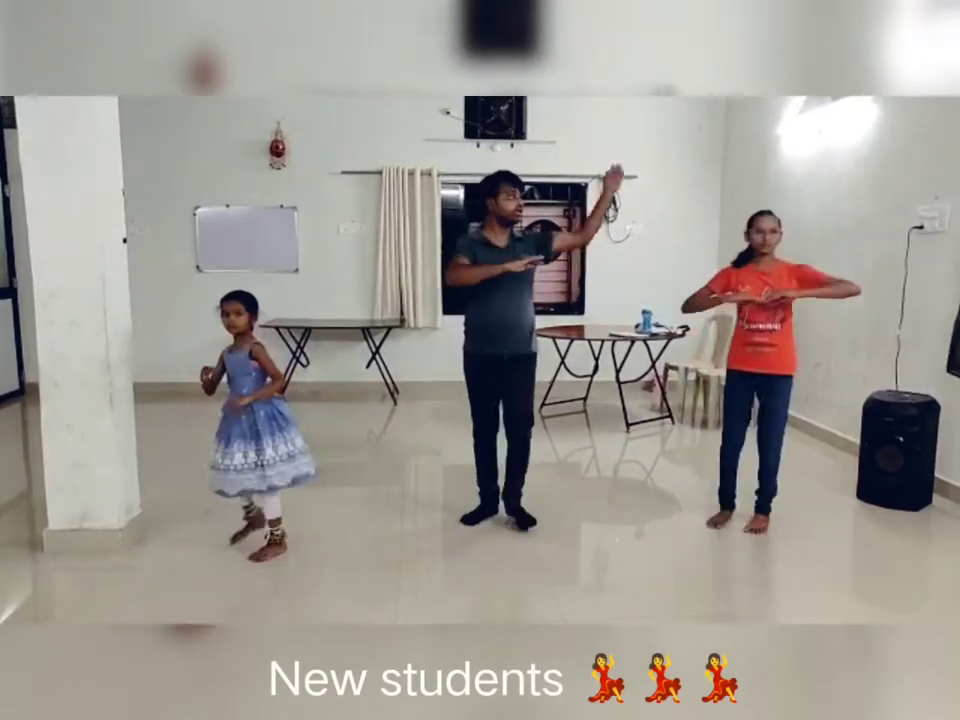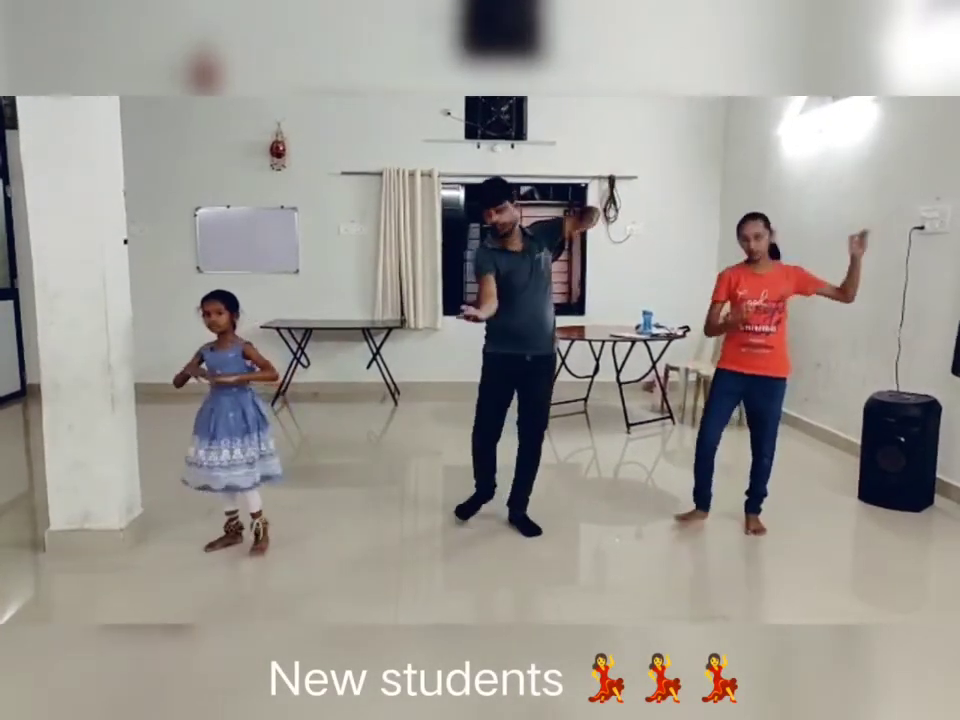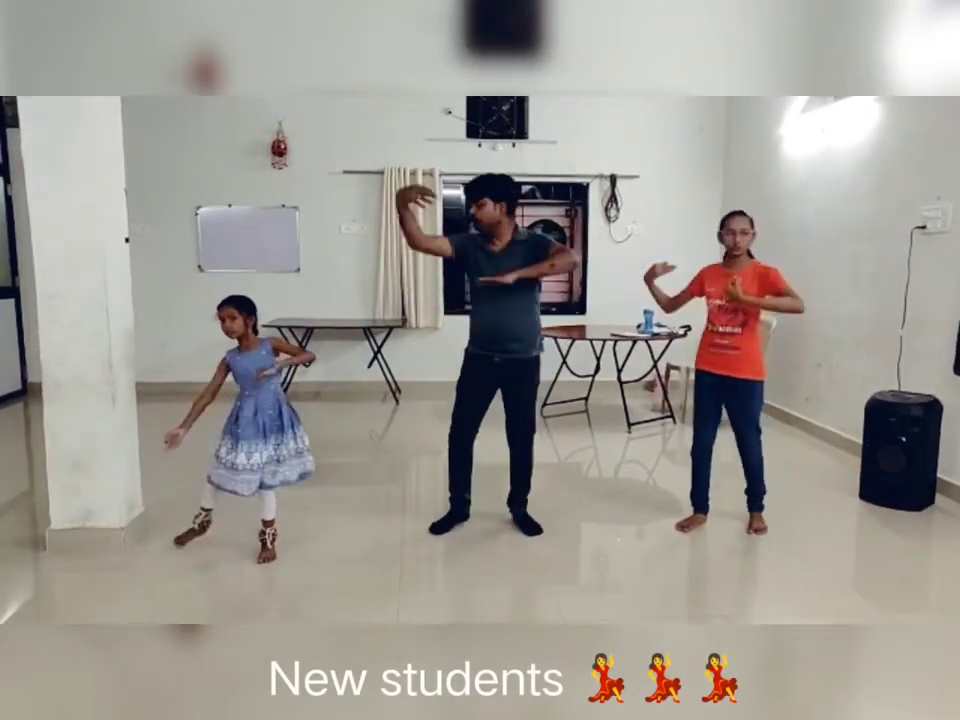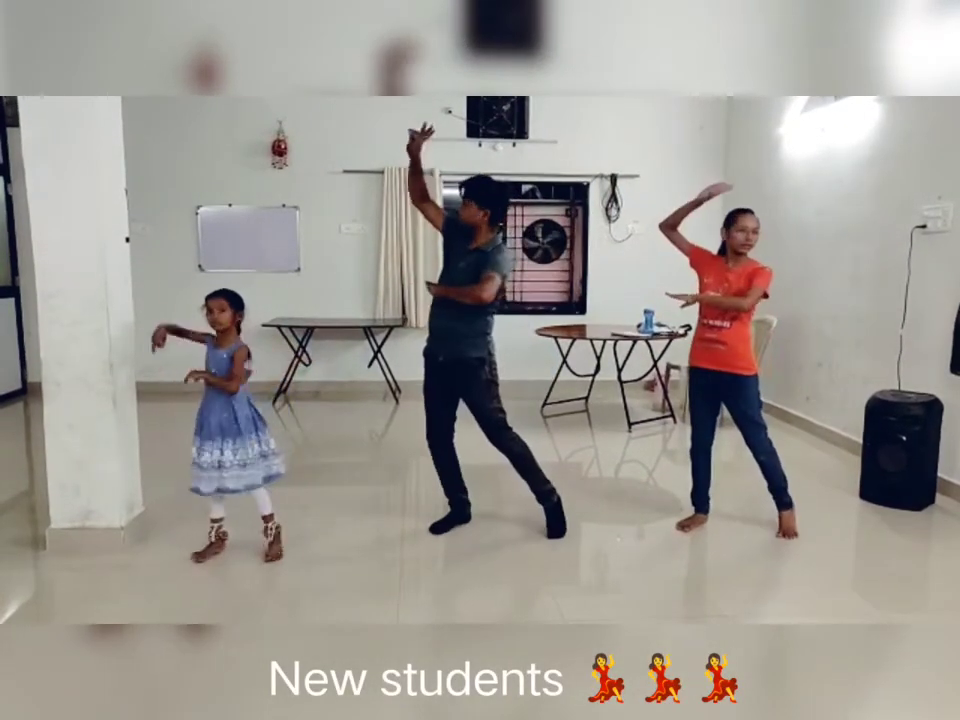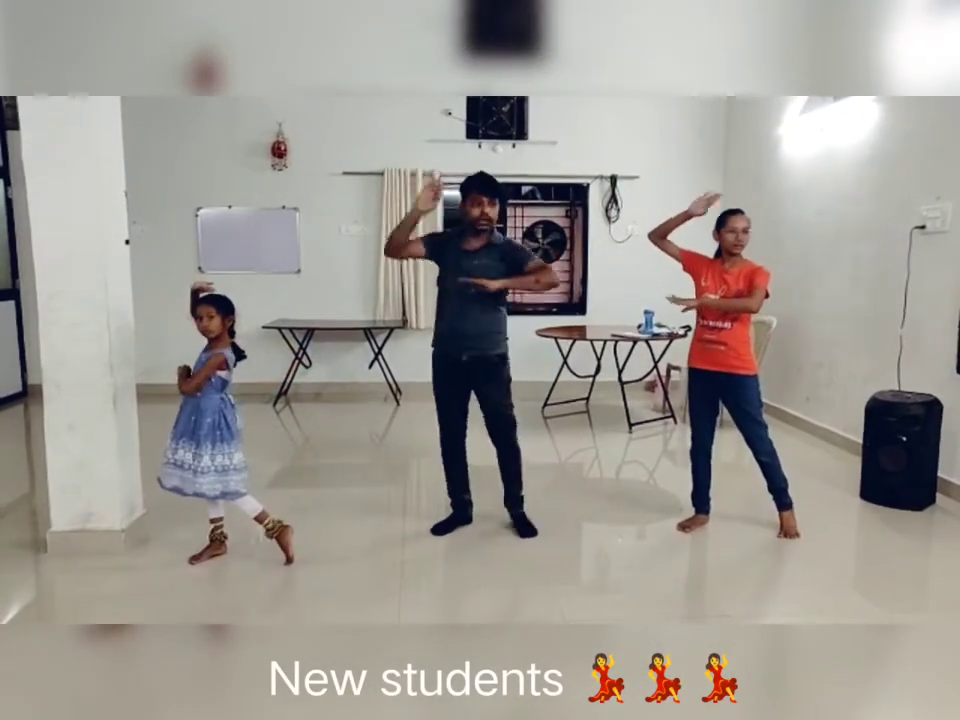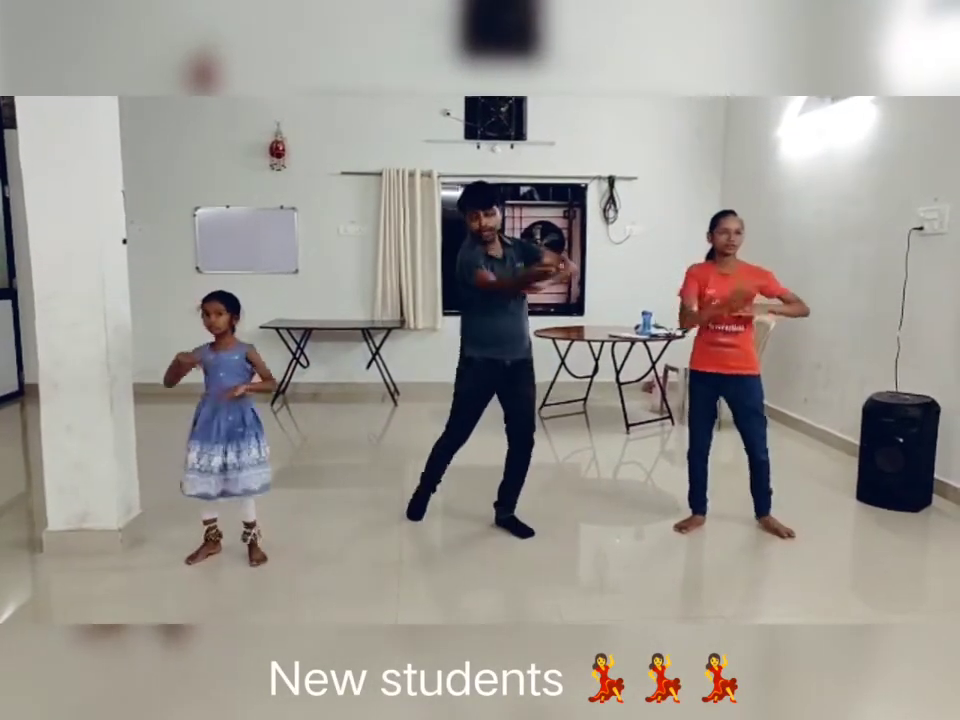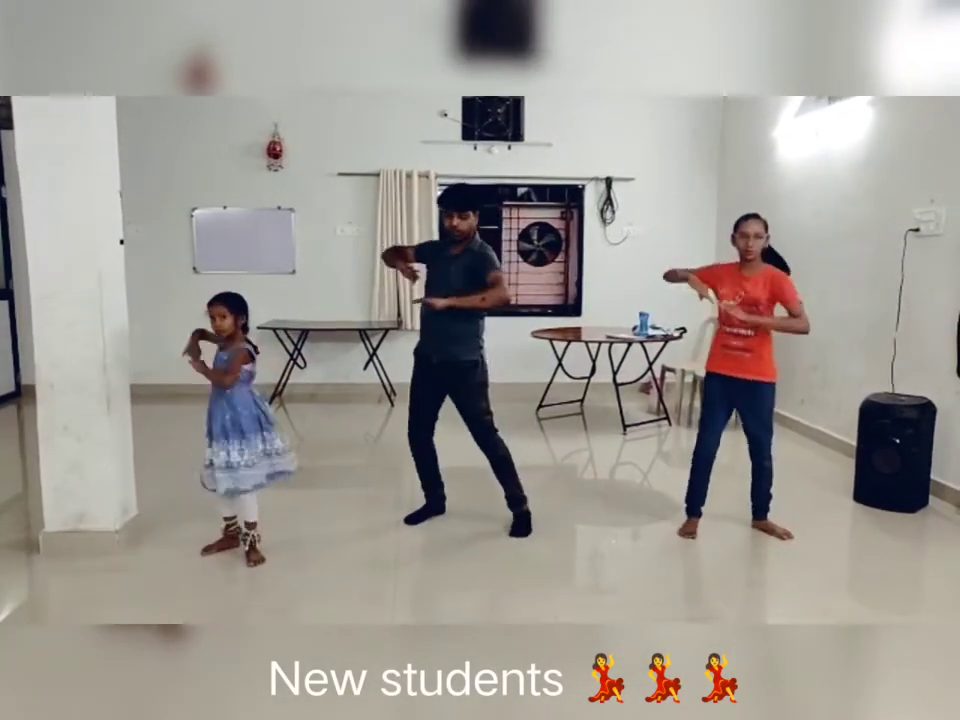
dt=0.4s
person 1, frame 1
left shoulder: (531, 241)
right shoulder: (468, 244)
left elbow: (581, 237)
right elbow: (454, 277)
left wrist: (606, 195)
right wrist: (507, 266)
left hip: (520, 355)
right hip: (480, 355)
left knee: (519, 430)
right knee: (484, 430)
left ankle: (514, 501)
right ankle: (488, 500)
person 1, frame 2
left shoulder: (544, 235)
right shoulder: (486, 254)
left elbow: (588, 217)
right elbow: (490, 298)
left wrist: (582, 219)
right wrist: (478, 314)
left hip: (542, 356)
right hip: (501, 356)
left knee: (532, 435)
right knee: (485, 430)
left ankle: (518, 508)
right ankle: (483, 489)
person 1, frame 3
left shoulder: (533, 244)
right shoulder: (469, 246)
left elbow: (570, 258)
right elbow: (419, 241)
left wrist: (516, 275)
right wrist: (403, 205)
left hip: (521, 359)
right hip: (480, 357)
left knee: (522, 436)
right knee: (460, 435)
left ankle: (519, 507)
right ankle: (458, 507)
person 1, frame 4
left shoulder: (494, 254)
right shoulder: (456, 235)
left elbow: (485, 294)
right elbow: (419, 198)
left wrist: (442, 289)
right wrist: (414, 155)
left hip: (473, 360)
right hip: (437, 358)
left knee: (499, 434)
right knee: (438, 437)
left ankle: (550, 500)
right ankle: (459, 507)
person 1, frame 5
left shoulder: (505, 250)
right shoulder: (444, 244)
left elbow: (551, 277)
right elbow: (392, 249)
left wrist: (504, 282)
right wrist: (418, 210)
left hip: (490, 358)
right hip: (447, 357)
left knee: (504, 433)
right knee: (450, 436)
left ankle: (516, 507)
right ankle: (461, 509)
person 1, frame 6
left shoulder: (517, 248)
right shoulder: (468, 254)
left elbow: (567, 265)
right elbow: (494, 287)
left wrist: (538, 277)
right wrist: (535, 274)
left hip: (518, 361)
right hip: (477, 361)
left knee: (522, 439)
right knee: (456, 434)
left ankle: (505, 511)
right ankle: (425, 487)
person 1, frame 7
left shoulder: (482, 256)
right shoulder: (434, 250)
left elbow: (499, 295)
right elbow: (390, 254)
left wrist: (448, 301)
right wrist: (401, 259)
left hip: (465, 361)
right hip: (428, 358)
left knee: (485, 434)
right knee: (418, 434)
left ankle: (519, 505)
right ankle: (434, 500)
person 2, frame 1
left shoulder: (796, 273)
right shoulder: (732, 274)
left elbow: (852, 289)
right elbow: (688, 307)
left wrist: (799, 293)
right wrist: (730, 297)
left hip: (778, 372)
right hip: (740, 369)
left knee: (770, 442)
right knee: (732, 439)
left ankle: (762, 509)
right ankle: (726, 503)
person 2, frame 2
left shoulder: (792, 275)
right shoulder: (729, 276)
left elbow: (846, 295)
right elbow: (710, 326)
left wrist: (855, 258)
right wrist: (733, 321)
left hip: (771, 375)
right hip: (731, 372)
left knee: (763, 447)
right knee: (707, 437)
left ankle: (753, 510)
right ankle: (701, 504)
person 2, frame 3
left shoulder: (766, 274)
right shoulder: (707, 275)
left elbow: (798, 305)
right elbow: (669, 306)
left wrist: (746, 298)
right wrist: (651, 282)
left hip: (746, 375)
right hip: (708, 372)
left knee: (749, 443)
right knee: (702, 443)
left ankle: (756, 509)
right ankle: (700, 509)
person 2, frame 4
left shoulder: (759, 272)
right shoulder: (706, 262)
left elbow: (746, 303)
right elbow: (667, 227)
left wrist: (699, 297)
right wrist: (701, 200)
left hip: (739, 372)
right hip: (702, 368)
left knee: (758, 442)
right knee: (700, 442)
left ankle: (785, 507)
right ankle: (701, 509)
person 2, frame 5
left shoulder: (755, 272)
right shoulder: (701, 265)
left elbow: (754, 305)
right elbow: (656, 238)
left wrist: (702, 301)
right wrist: (689, 214)
left hip: (739, 372)
right hip: (701, 369)
left knee: (759, 442)
right knee: (700, 442)
left ankle: (785, 507)
right ankle: (701, 509)
person 2, frame 6
left shoulder: (757, 274)
right shoulder: (696, 274)
left elbow: (802, 308)
right elbow: (686, 323)
right wrist: (726, 299)
left hip: (744, 373)
right hip: (704, 372)
left knee: (757, 445)
right knee: (699, 444)
left ankle: (764, 513)
right ankle: (697, 511)
person 2, frame 7
left shoulder: (776, 278)
right shoulder: (720, 272)
left elbow: (803, 325)
right elbow: (669, 276)
left wrist: (749, 317)
right wrist: (693, 279)
left hip: (757, 379)
right hip: (719, 374)
left knee: (761, 449)
right knee: (705, 447)
left ankle: (761, 515)
right ankle: (693, 513)
person 3, frame 1
left shoulder: (255, 349)
right shoulder: (226, 354)
left elbow: (280, 382)
right elbow: (209, 390)
left wrist: (249, 397)
right wrist: (206, 377)
left hip: (259, 420)
right hip: (236, 422)
left knee: (265, 482)
right knee: (237, 478)
left ankle: (277, 540)
right ankle: (254, 515)
person 3, frame 2
left shoulder: (243, 348)
right shoulder: (205, 352)
left elbow: (273, 374)
right elbow: (177, 383)
left wrist: (236, 378)
right wrist: (191, 372)
left hip: (243, 417)
right hip: (216, 418)
left knee: (244, 480)
right knee: (222, 478)
left ankle: (260, 525)
right ankle: (234, 529)
person 3, frame 3
left shoulder: (270, 345)
right shoulder: (229, 358)
left elbow: (306, 356)
right elbow: (208, 394)
left wrist: (276, 366)
right wrist: (184, 427)
left hip: (273, 419)
right hip: (245, 421)
left knee: (268, 482)
right knee: (222, 475)
left ankle: (268, 539)
right ankle: (201, 521)
person 3, frame 4
left shoulder: (240, 350)
right shoulder: (211, 342)
left elbow: (233, 386)
right elbow: (182, 330)
left wrist: (204, 374)
right wrist: (165, 330)
left hip: (237, 419)
right hip: (212, 420)
left knee: (252, 481)
right knee: (212, 480)
left ankle: (273, 534)
right ankle: (217, 538)
person 3, frame 5
left shoulder: (220, 356)
right shoulder: (213, 344)
left elbow: (188, 388)
right elbow: (193, 312)
left wrist: (182, 372)
right wrist: (197, 294)
left hip: (213, 422)
right hip: (200, 422)
left knee: (224, 486)
right knee: (210, 485)
left ankle: (278, 529)
right ankle: (217, 540)
person 3, frame 6
left shoulder: (246, 351)
right shoulder: (202, 353)
left elbow: (270, 382)
right elbow: (168, 382)
left wrist: (246, 387)
right wrist: (178, 364)
left hip: (240, 423)
right hip: (210, 422)
left knee: (245, 485)
right knee: (206, 482)
left ankle: (252, 540)
right ankle: (211, 539)
person 3, frame 7
left shoulder: (244, 351)
right shoulder: (225, 345)
left elbow: (225, 381)
right elbow: (200, 335)
left wrist: (199, 362)
right wrist: (194, 344)
left hip: (243, 420)
right hip: (224, 420)
left knee: (243, 484)
right knee: (225, 480)
left ankle: (252, 542)
right ankle: (232, 533)
